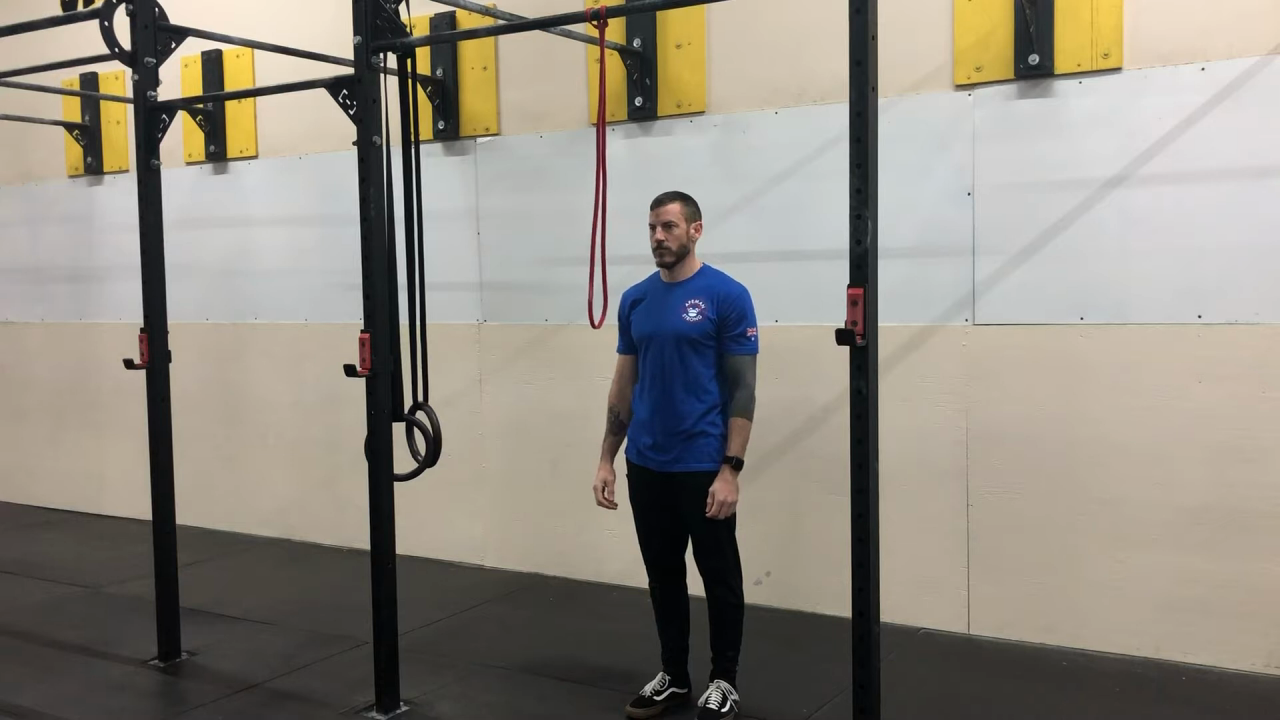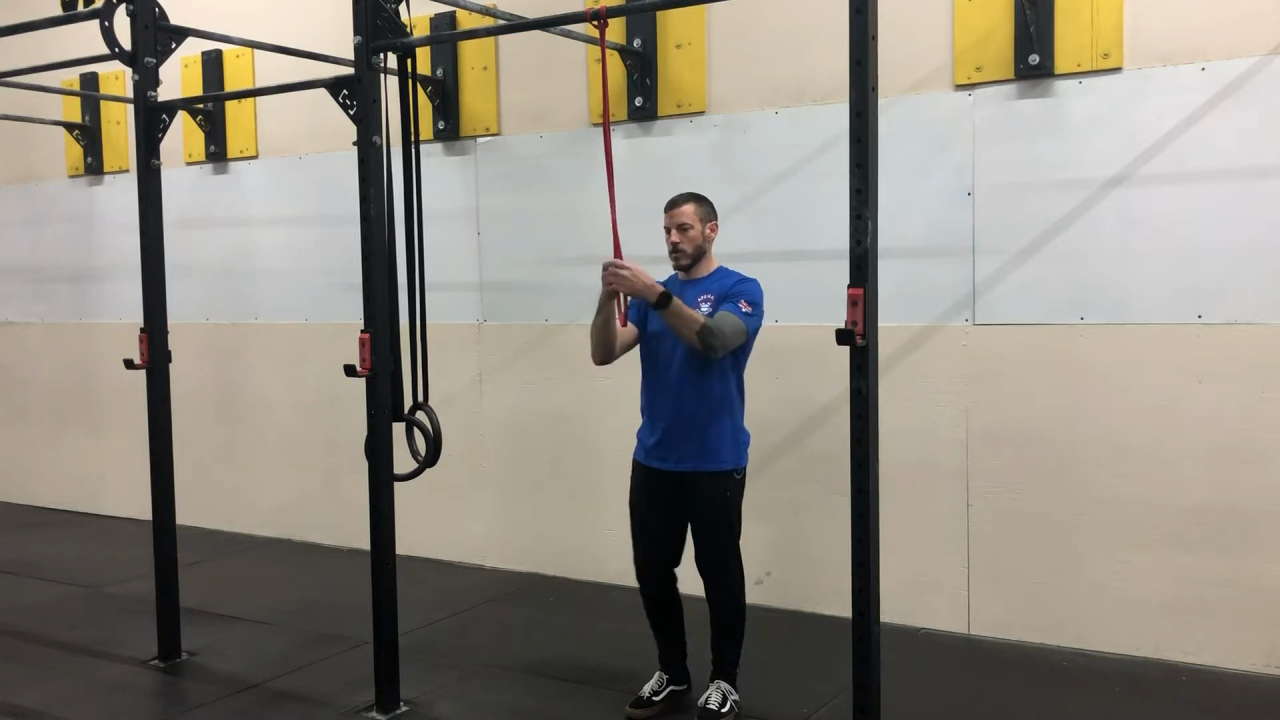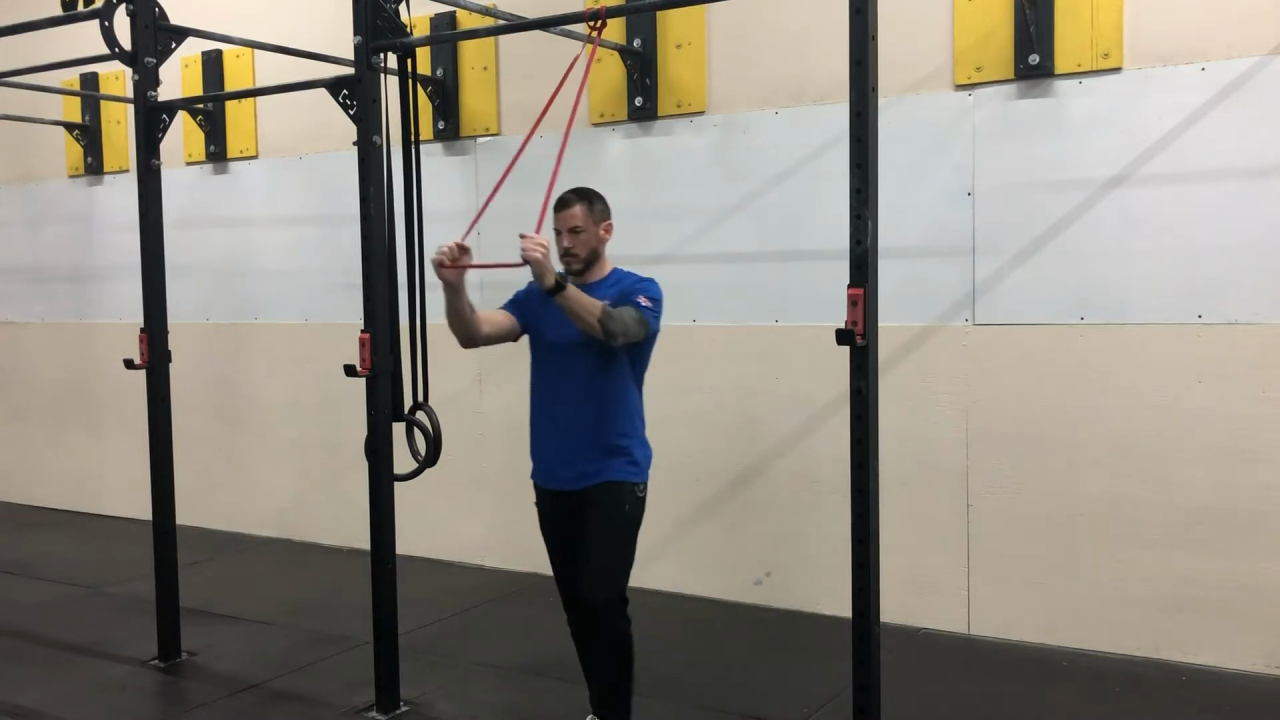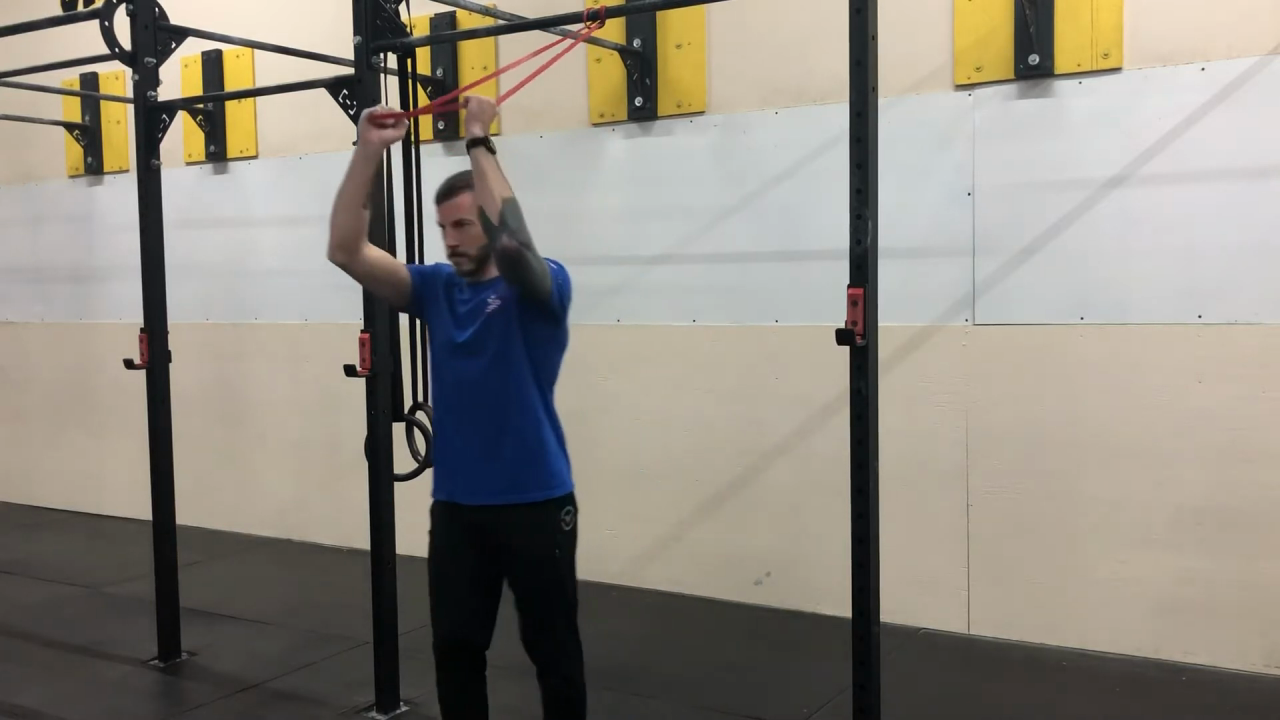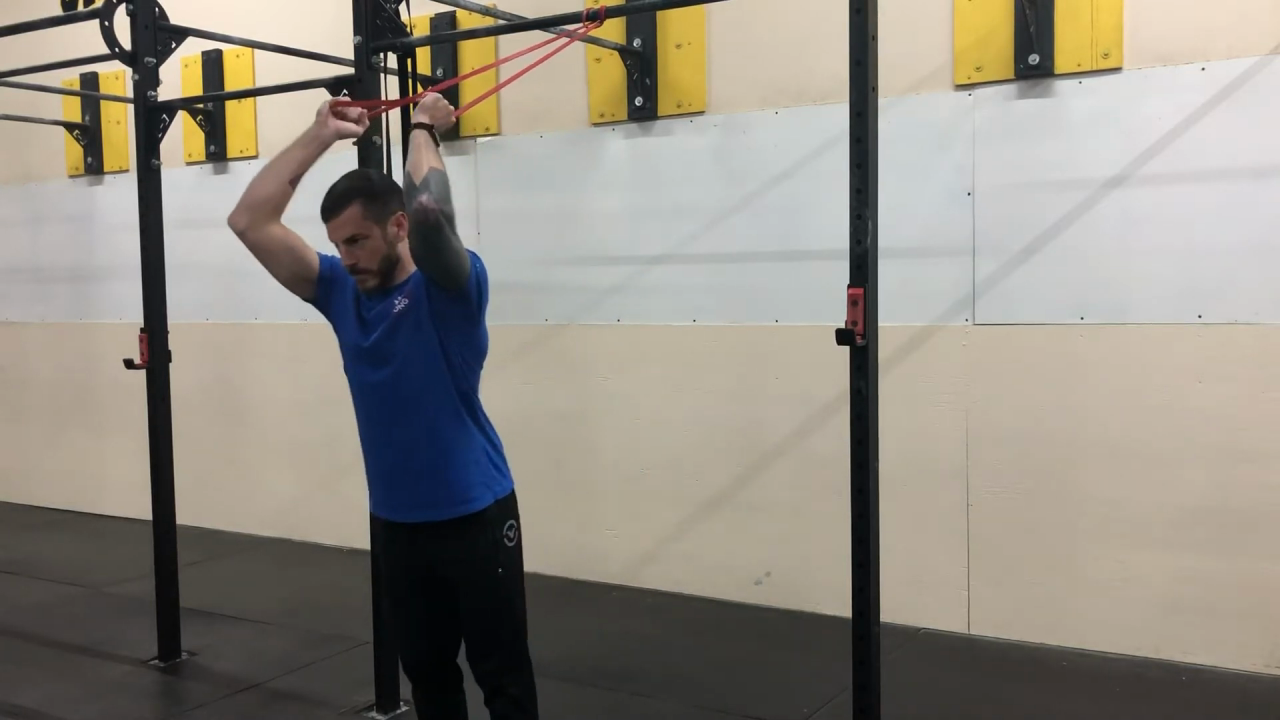
dt=1s
person 1, frame 1
left shoulder: (726, 296)
right shoulder: (635, 300)
left elbow: (742, 389)
right elbow: (623, 386)
left wrist: (730, 469)
right wrist: (606, 459)
left hip: (703, 466)
right hip: (646, 465)
left knee: (718, 576)
right knee: (663, 576)
right ankle: (673, 676)
person 1, frame 2
left shoulder: (740, 290)
right shoulder: (651, 296)
left elbow: (714, 340)
right elbow: (603, 355)
left wrist: (656, 294)
right wrist: (609, 298)
left hip: (714, 463)
right hip: (653, 459)
left knee: (719, 576)
right knee: (652, 572)
right ankle: (672, 673)
person 1, frame 3
left shoulder: (637, 291)
right shoulder: (536, 297)
left elbow: (613, 329)
right elbow: (474, 335)
left wrist: (553, 281)
right wrist: (454, 286)
left hip: (614, 475)
right hip: (553, 479)
left knee: (602, 598)
right knee: (577, 603)
person 1, frame 4
left shoulder: (543, 284)
right shoulder: (435, 288)
left elbow: (511, 242)
right elbow: (346, 251)
left wrist: (478, 141)
right wrist: (368, 152)
left hip: (536, 501)
right hip: (456, 504)
left knee: (552, 648)
right knee: (455, 649)
person 1, frame 5
left shoulder: (450, 285)
right shoulder: (340, 291)
left elbow: (430, 211)
right elbow: (250, 219)
left wrist: (423, 127)
right wrist: (321, 134)
left hip: (473, 516)
right hip: (397, 523)
